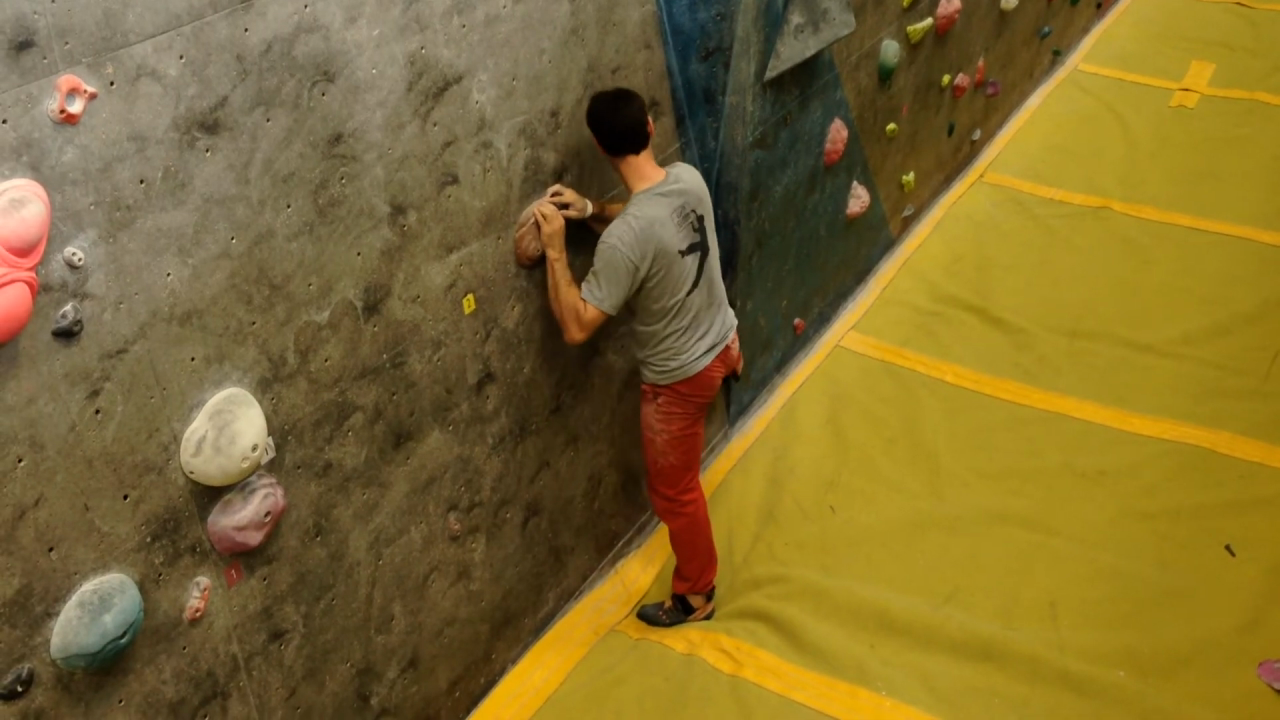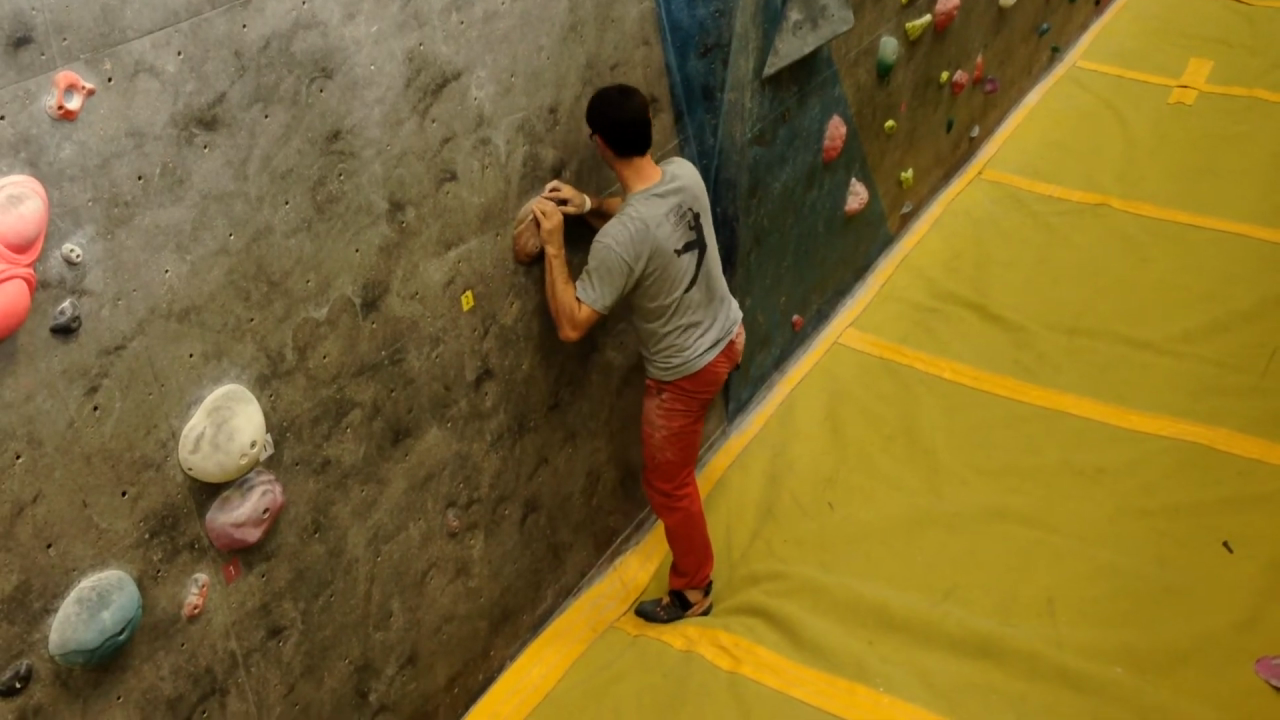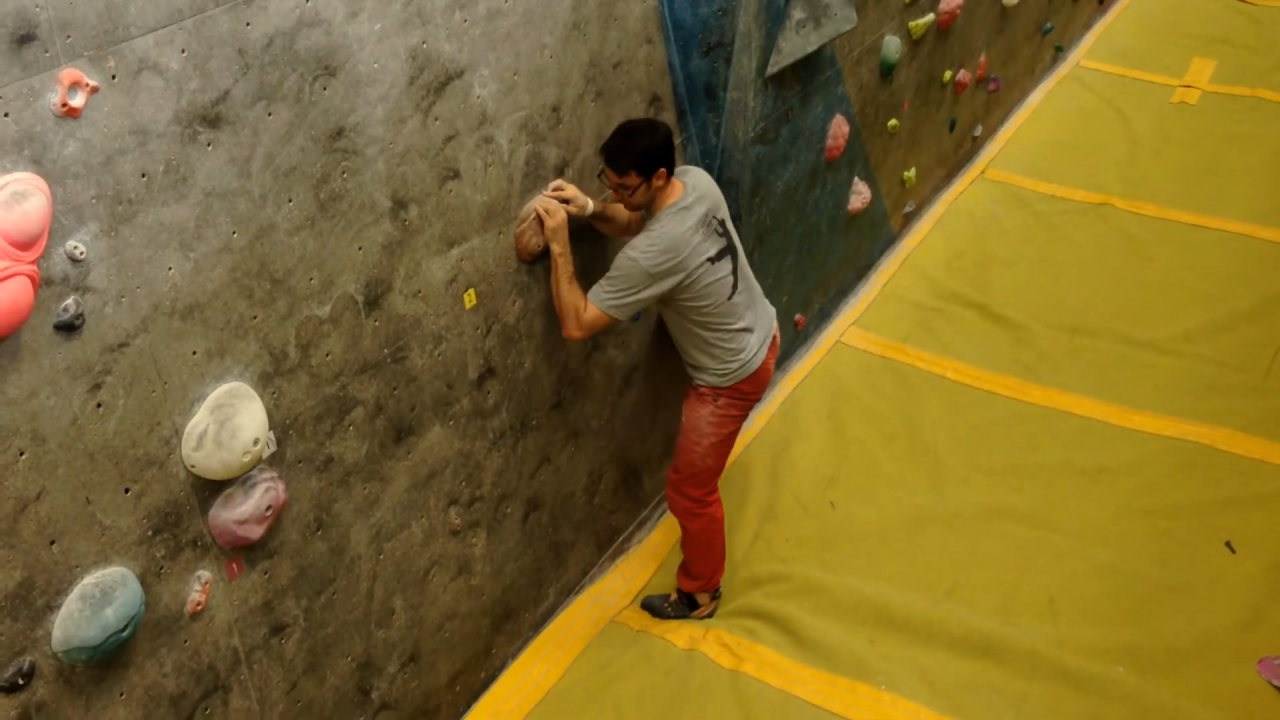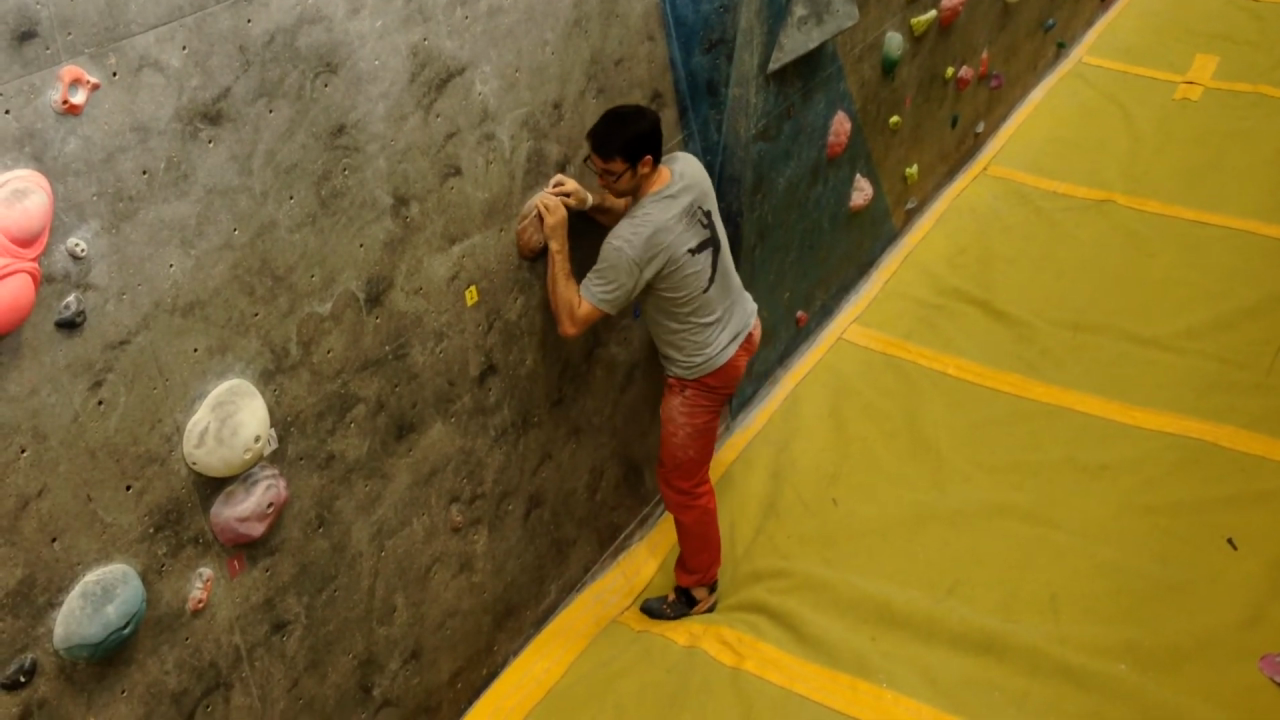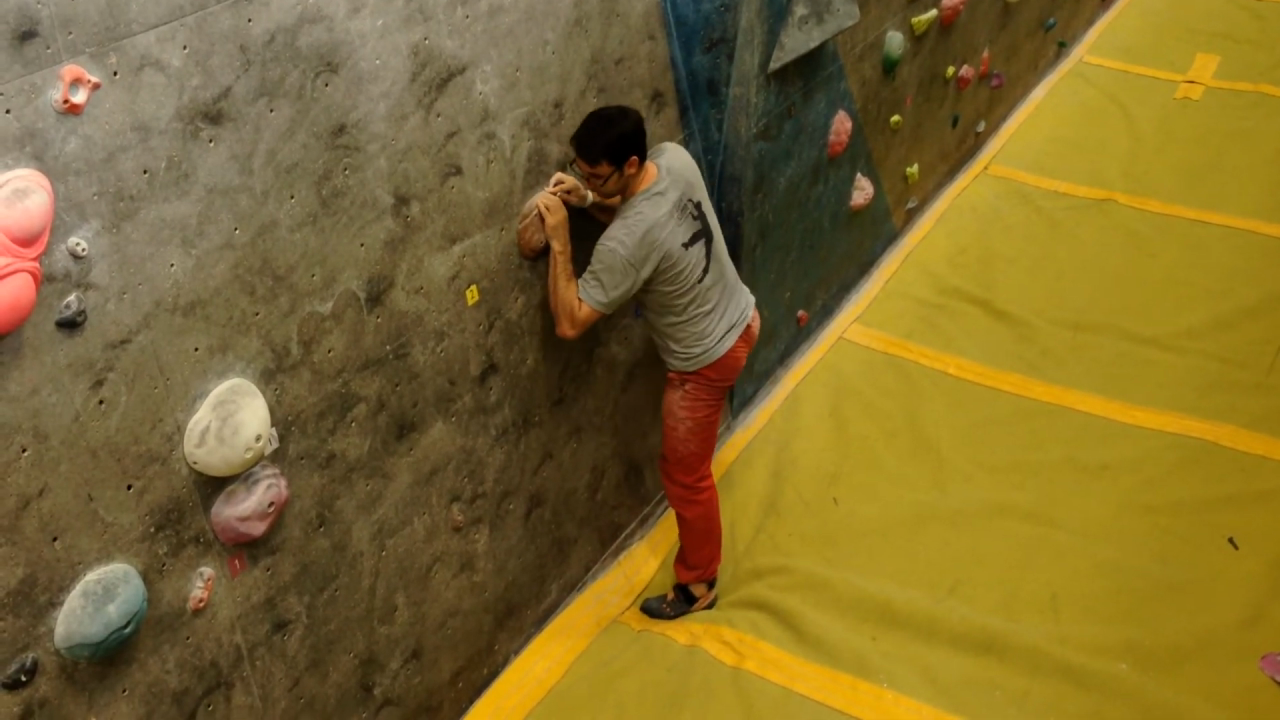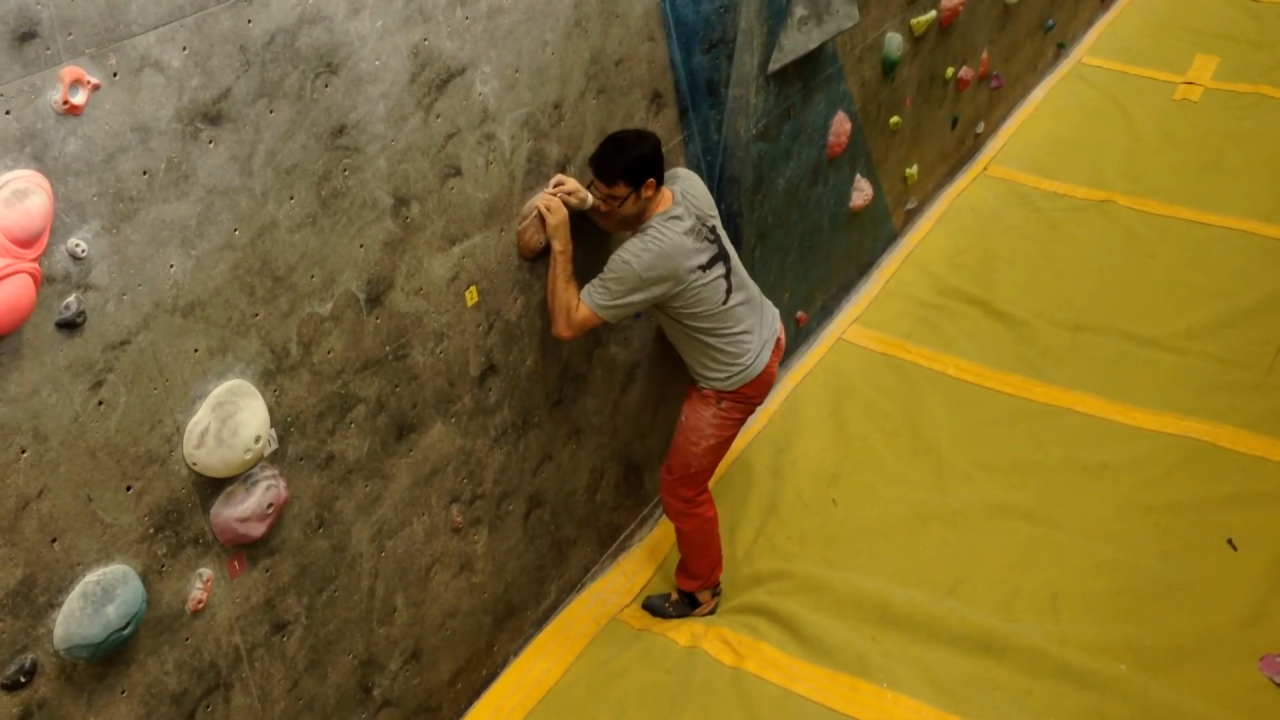
dt=0.5s
person 1, frame 1
left shoulder: (624, 240)
right shoulder: (689, 177)
left elbow: (577, 328)
left wrist: (556, 249)
right wrist: (591, 209)
left hip: (679, 377)
right hip: (722, 338)
left knee: (675, 492)
left ankle: (695, 596)
right ankle: (732, 367)
person 1, frame 2
left shoulder: (620, 241)
right shoulder: (684, 173)
left elbow: (571, 326)
left wrist: (553, 245)
right wrist: (588, 205)
left hip: (685, 373)
right hip: (728, 332)
left knee: (669, 486)
left ankle: (692, 592)
person 1, frame 3
left shoulder: (651, 256)
right shoulder: (696, 180)
left elbow: (576, 324)
right elbow: (635, 222)
left wrist: (559, 244)
right wrist: (589, 208)
left hip: (732, 377)
right hip: (762, 333)
left knee: (689, 490)
left ankle: (698, 593)
person 1, frame 4
left shoulder: (631, 244)
right shoulder: (688, 167)
left elbow: (571, 321)
left wrist: (557, 241)
right wrist: (591, 202)
left hip: (705, 370)
right hip: (744, 327)
left knee: (682, 483)
left ankle: (698, 589)
person 1, frame 5
left shoulder: (626, 244)
right shoulder: (675, 157)
left elbow: (569, 323)
left wrist: (559, 240)
right wrist: (588, 201)
left hip: (705, 361)
right hip: (742, 318)
left knee: (684, 477)
left ankle: (697, 586)
person 1, frame 6
left shoulder: (644, 260)
right shoulder: (686, 183)
left elbow: (565, 324)
right elbow: (635, 222)
left wrist: (560, 241)
right wrist: (588, 203)
left hip: (738, 378)
right hip: (766, 332)
left knee: (681, 488)
left ankle: (699, 591)
